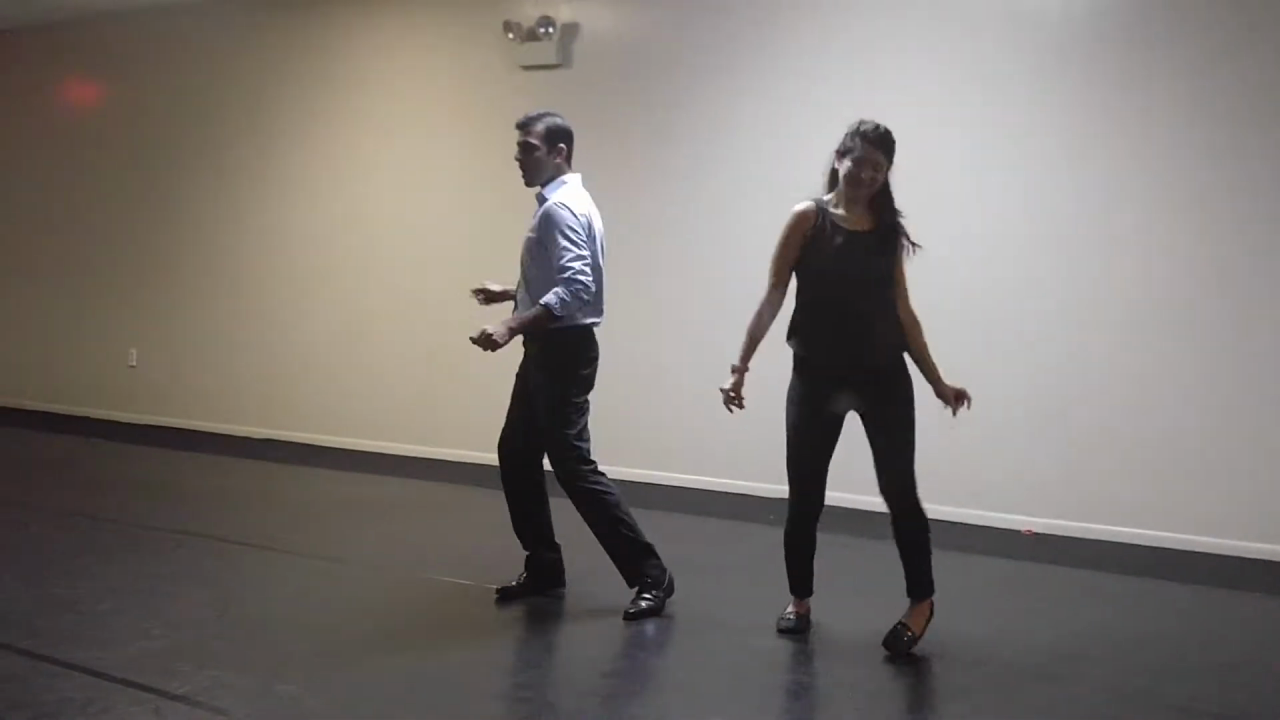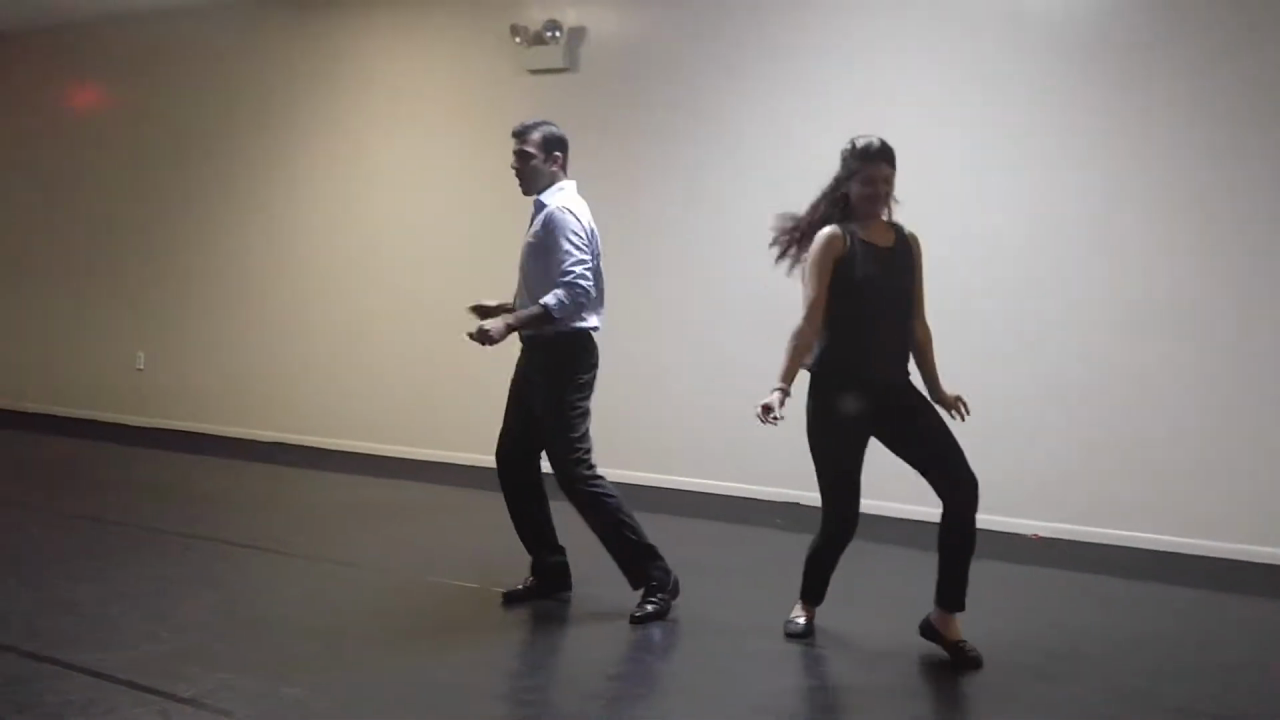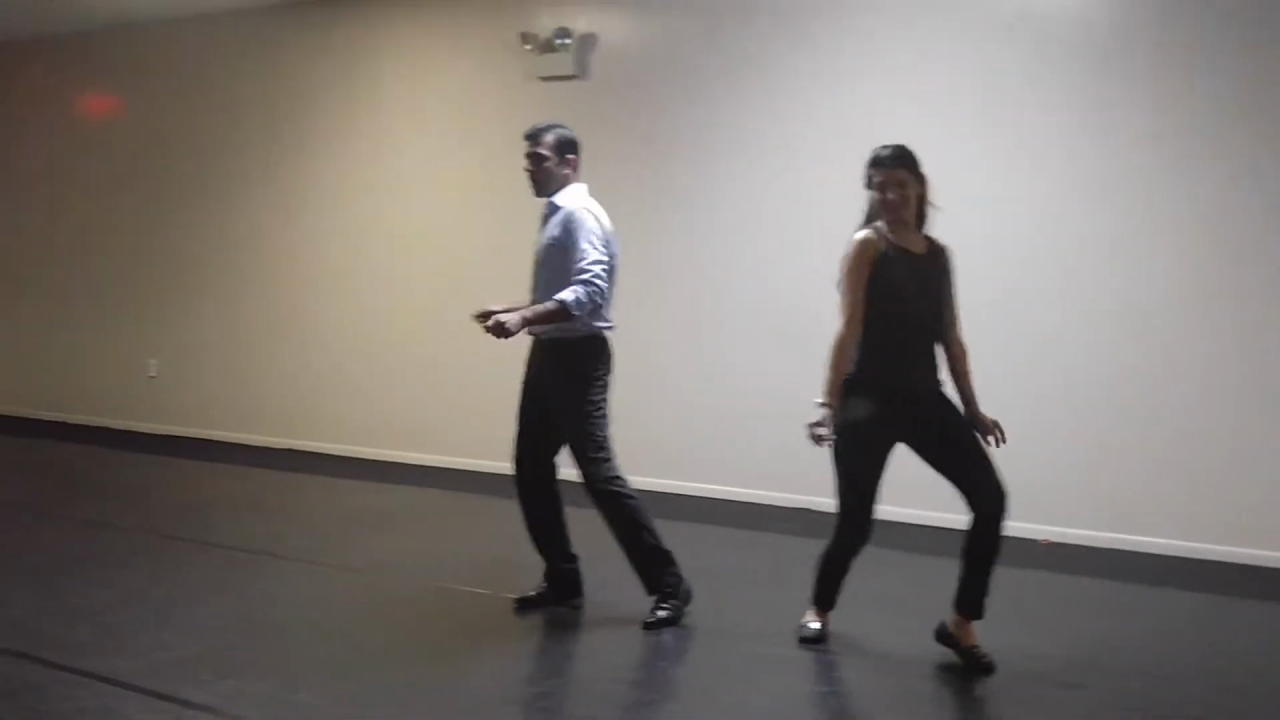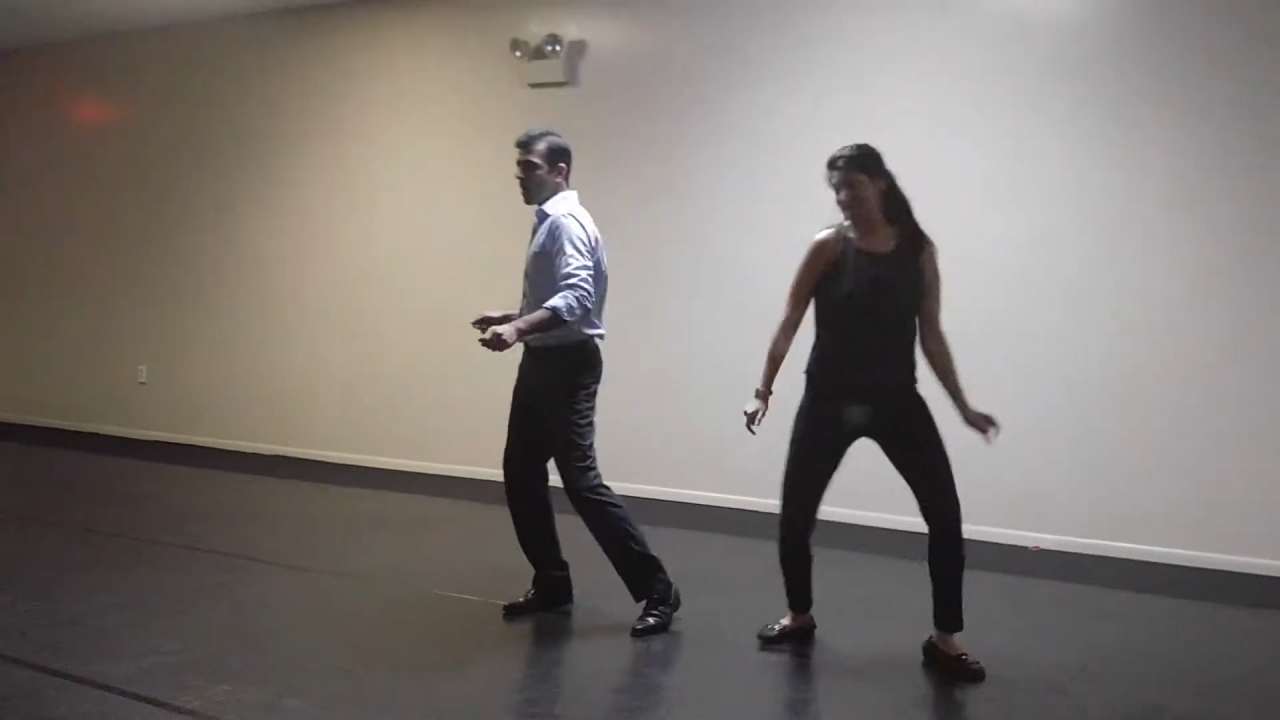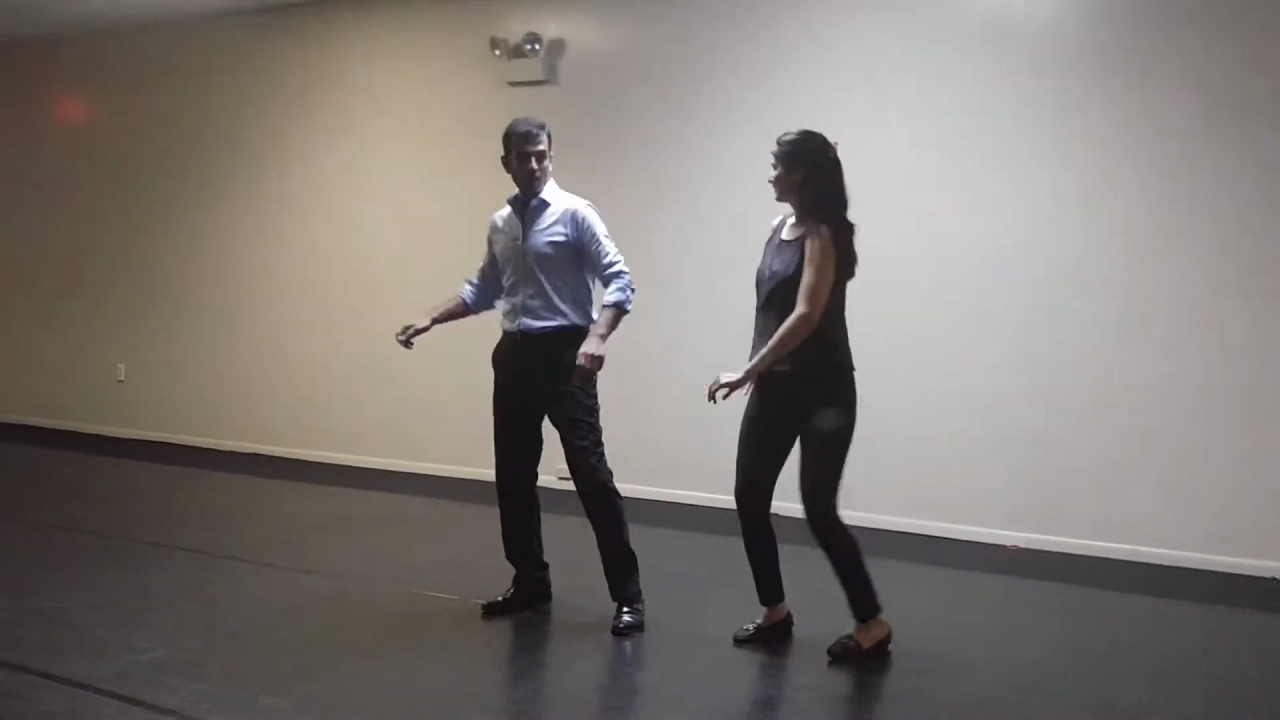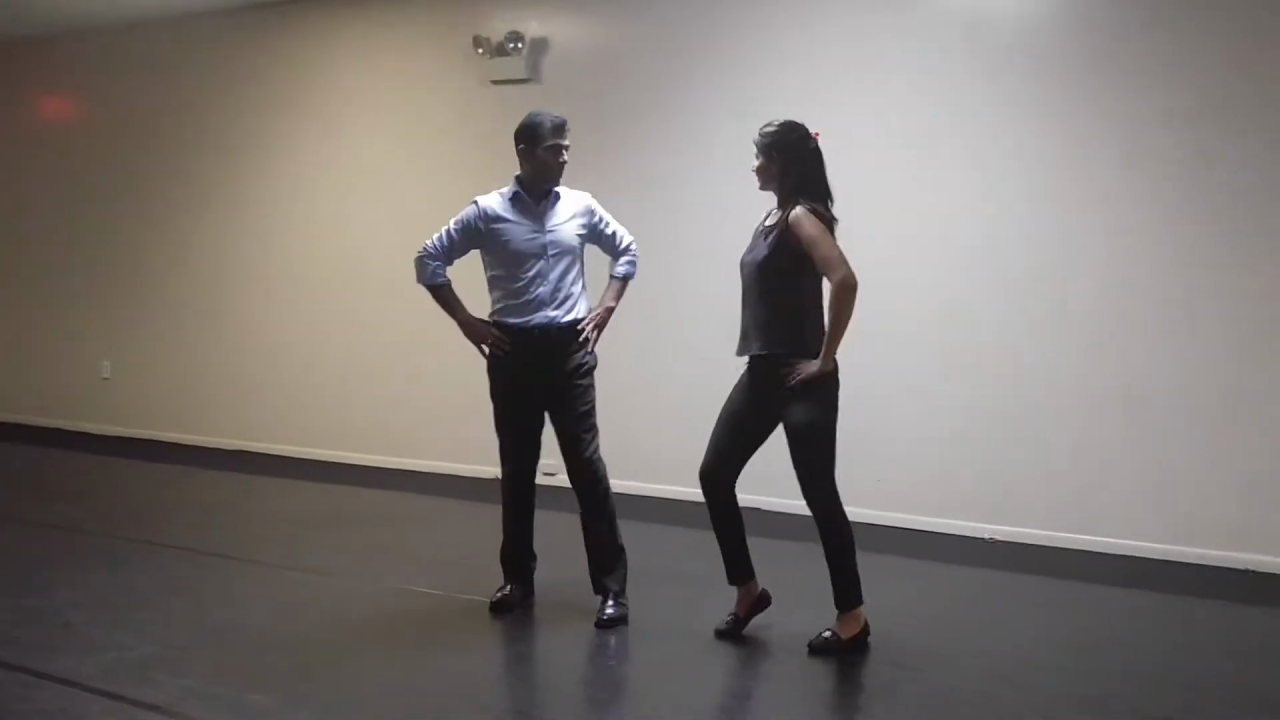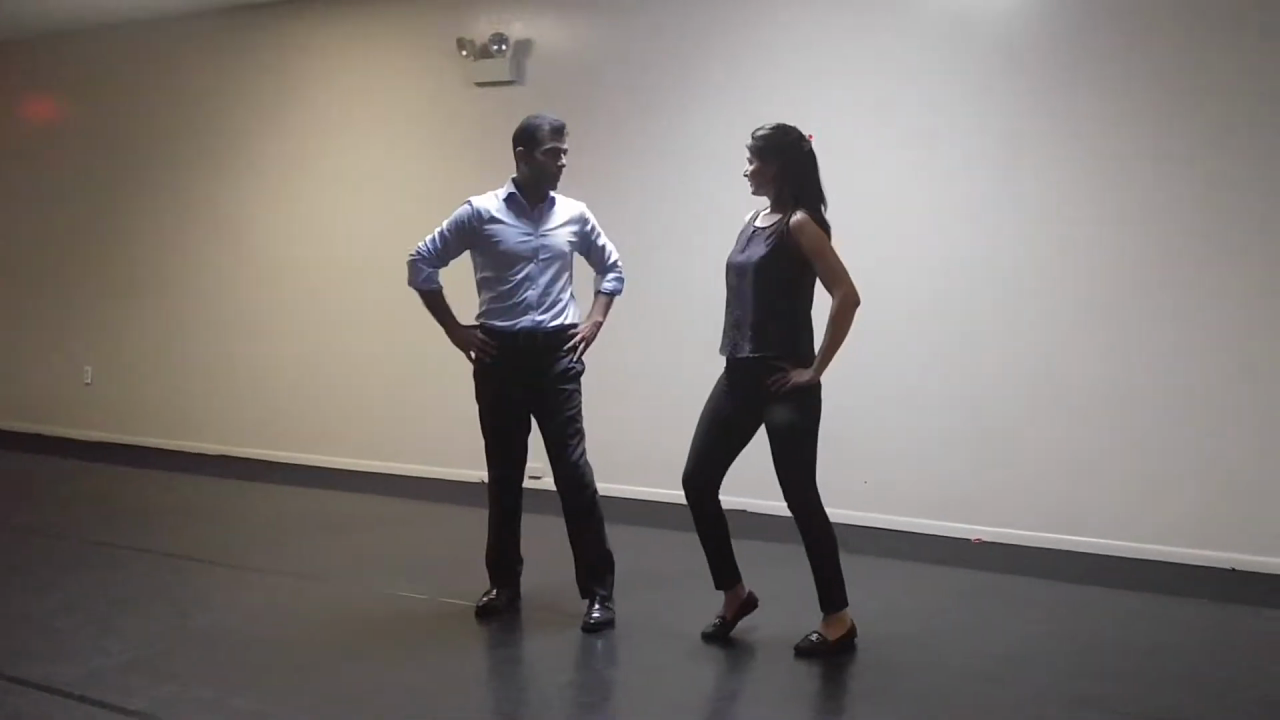
dt=0.4s
person 1, frame 1
left shoulder: (887, 229)
right shoulder: (808, 218)
left elbow: (900, 310)
right elbow: (774, 295)
left wrist: (937, 380)
right wrist: (741, 367)
left hip: (883, 374)
right hip: (817, 375)
left knee: (899, 492)
right knee: (805, 497)
left ankle: (918, 608)
right ankle: (799, 600)
person 1, frame 2
left shoulder: (907, 244)
right shoulder: (831, 238)
left elbow: (915, 323)
right elbow: (812, 320)
left wrist: (937, 390)
right wrist: (782, 387)
left hip: (894, 390)
right hip: (838, 391)
left knee: (962, 490)
right knee: (841, 517)
left ankle: (943, 617)
right ankle: (806, 605)
person 1, frame 3
left shoulder: (938, 255)
right shoulder: (867, 244)
left elbow: (950, 337)
right elbow: (851, 330)
left wrist: (973, 409)
right wrist: (829, 404)
left hip: (923, 398)
right hip: (866, 399)
left knee: (991, 501)
right knee: (856, 524)
left ankle: (961, 623)
right ankle: (819, 609)
person 1, frame 4
left shoulder: (917, 251)
right shoulder: (828, 245)
left elbow: (929, 333)
right elbow: (790, 323)
left wrist: (962, 403)
right wrist: (762, 391)
left hip: (894, 399)
right hip: (828, 400)
left knee: (945, 515)
right knee: (796, 516)
left ankle: (944, 639)
right ankle: (800, 615)
person 1, frame 5
left shoulder: (823, 235)
right shoulder: (781, 228)
left elbow: (807, 315)
left wrist: (748, 372)
left hip: (823, 388)
right hip: (777, 386)
left knee: (819, 509)
right knee: (749, 498)
left ankle: (871, 624)
right ankle: (775, 610)
person 1, frame 6
left shoulder: (801, 217)
right shoulder: (771, 218)
left elbow: (844, 281)
left wrist: (825, 359)
right wrist: (763, 360)
left hip: (801, 376)
right hip: (762, 371)
left knee: (818, 493)
right knee: (714, 476)
left ankle: (852, 616)
right ankle: (748, 590)
person 1, frame 7
left shoulder: (800, 224)
right shoulder: (753, 222)
left elbow: (847, 296)
left wrist: (817, 368)
right wrist: (738, 359)
left hip: (785, 380)
right hip: (739, 376)
left knee: (800, 497)
right knee: (697, 481)
left ankle: (838, 618)
right ankle: (735, 594)
person 2, frame 1
left shoulder: (562, 208)
right shoulder: (558, 204)
left elbow: (575, 290)
left wrist: (511, 327)
right wrist: (507, 293)
left hip: (564, 350)
right hip: (546, 349)
left knee: (573, 465)
right knee: (516, 455)
left ankle: (650, 576)
right ankle: (544, 567)
person 2, frame 2
left shoulder: (564, 213)
right shoulder: (547, 212)
left elbow: (573, 293)
left wrist: (509, 324)
right wrist: (500, 309)
left hip: (563, 356)
right hip: (539, 354)
left knee: (574, 470)
right knee: (514, 461)
left ankle: (656, 578)
right ankle: (550, 571)
person 2, frame 3
left shoulder: (581, 215)
right shoulder: (555, 216)
left elbow: (590, 291)
left wrist: (525, 318)
right wrist: (510, 312)
left hip: (578, 357)
right hip: (547, 355)
left knee: (597, 472)
right knee: (531, 468)
left ankle: (668, 585)
right ankle: (562, 577)
person 2, frame 4
left shoulder: (567, 221)
right shoulder: (548, 222)
left elbow: (577, 297)
left wrist: (519, 327)
right wrist: (507, 318)
left hip: (568, 364)
right hip: (540, 363)
left knee: (581, 480)
right knee: (521, 475)
left ankle: (658, 592)
right ankle: (552, 582)
person 2, frame 5
left shoulder: (575, 213)
right shoulder: (501, 222)
left elbow: (618, 279)
right elbow: (482, 288)
left wrist: (599, 335)
right wrist: (431, 321)
left hip: (563, 353)
right hip: (514, 354)
left knee: (590, 473)
right knee: (513, 475)
left ankle: (627, 595)
right ankle: (530, 581)
person 2, frame 6
left shoulder: (582, 207)
right shoulder: (487, 211)
left elbow: (626, 250)
right elbow: (429, 261)
left wrist: (606, 307)
right wrist: (467, 322)
left hip: (570, 349)
right hip: (514, 351)
left knee: (586, 466)
right knee: (517, 470)
left ankle: (612, 587)
right ankle: (518, 578)
person 2, frame 7
left shoulder: (575, 215)
right shoulder: (480, 212)
left elbow: (612, 268)
right elbow: (421, 264)
left wrist: (595, 321)
right wrist: (454, 329)
left hip: (556, 354)
right hip: (498, 354)
left knee: (573, 471)
right knee: (504, 473)
left ankle: (599, 590)
right ankle: (504, 582)
